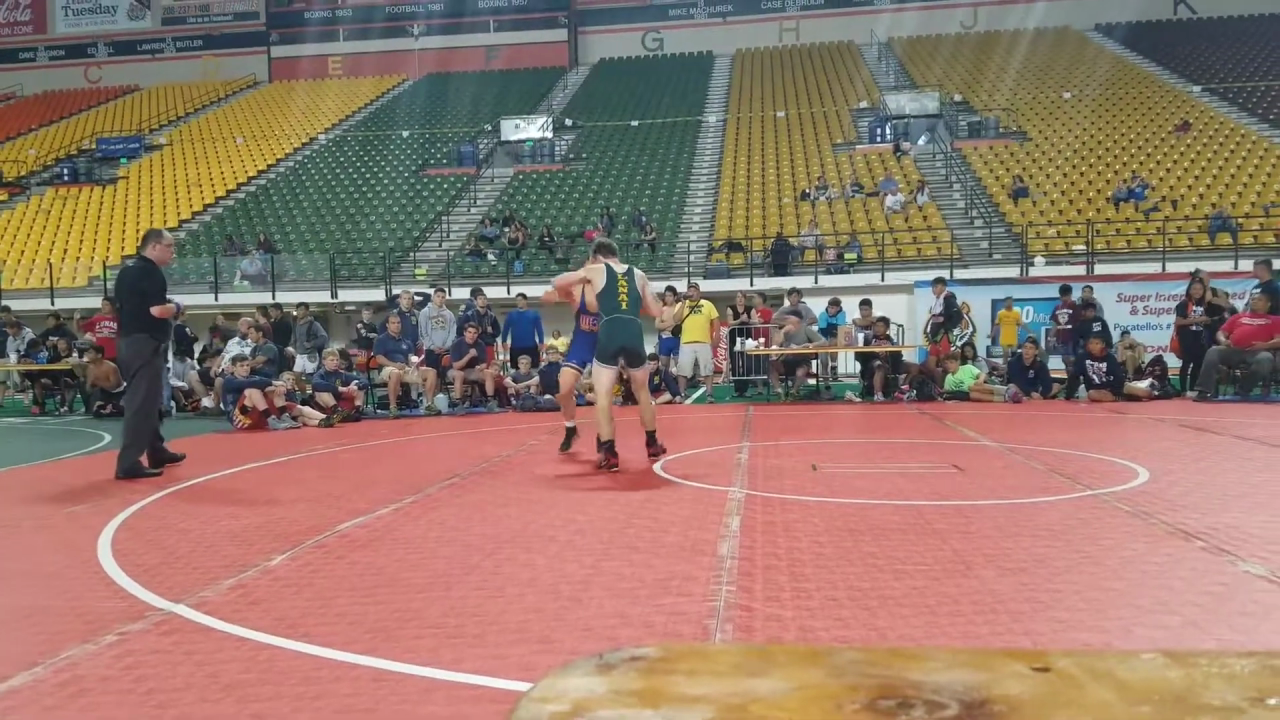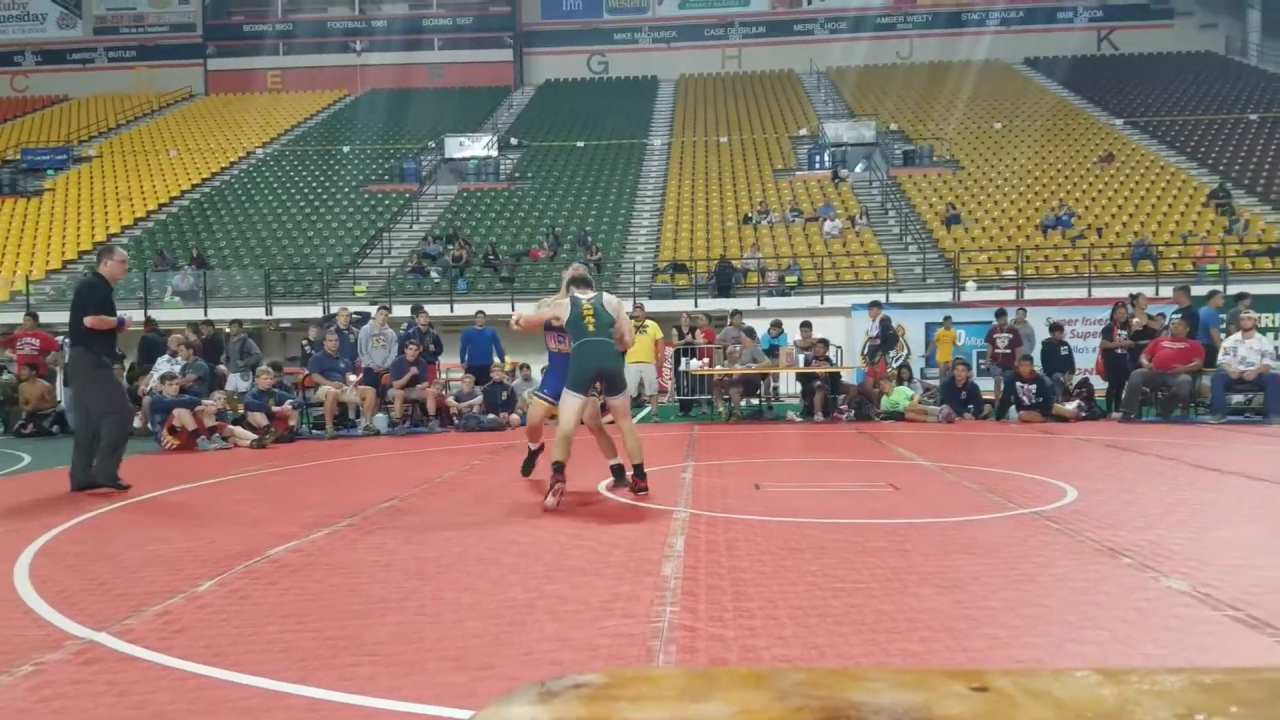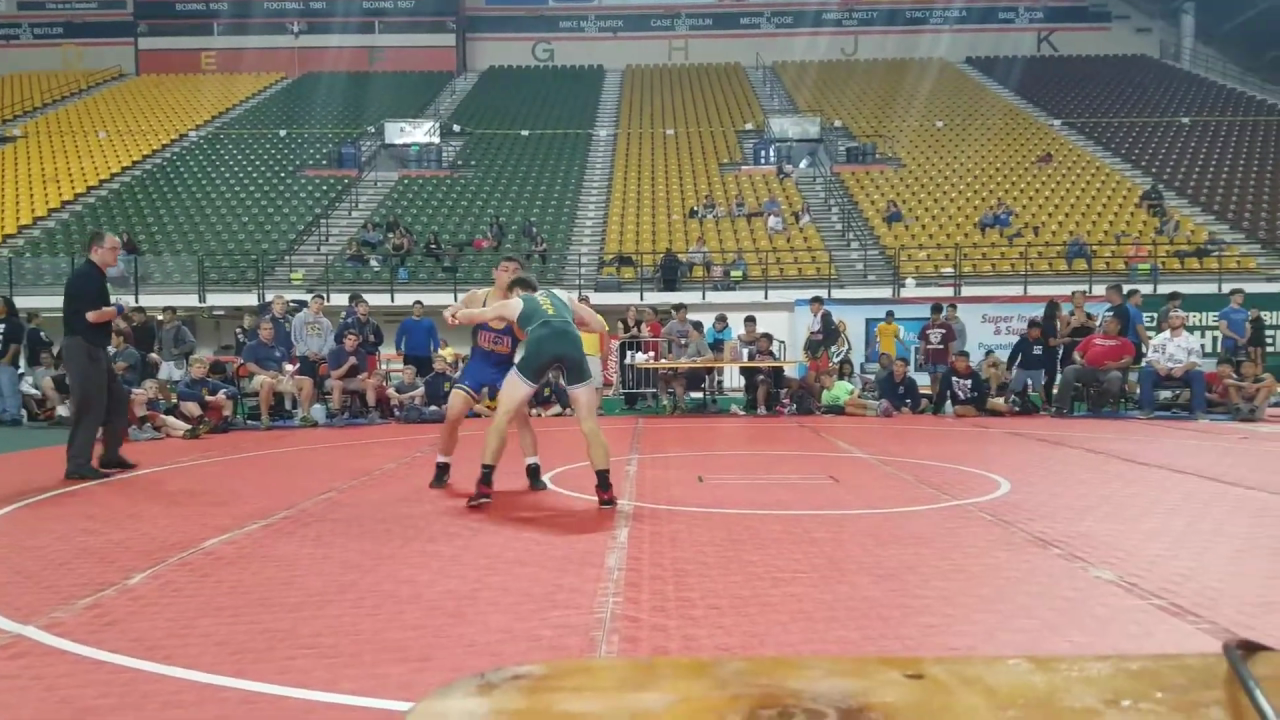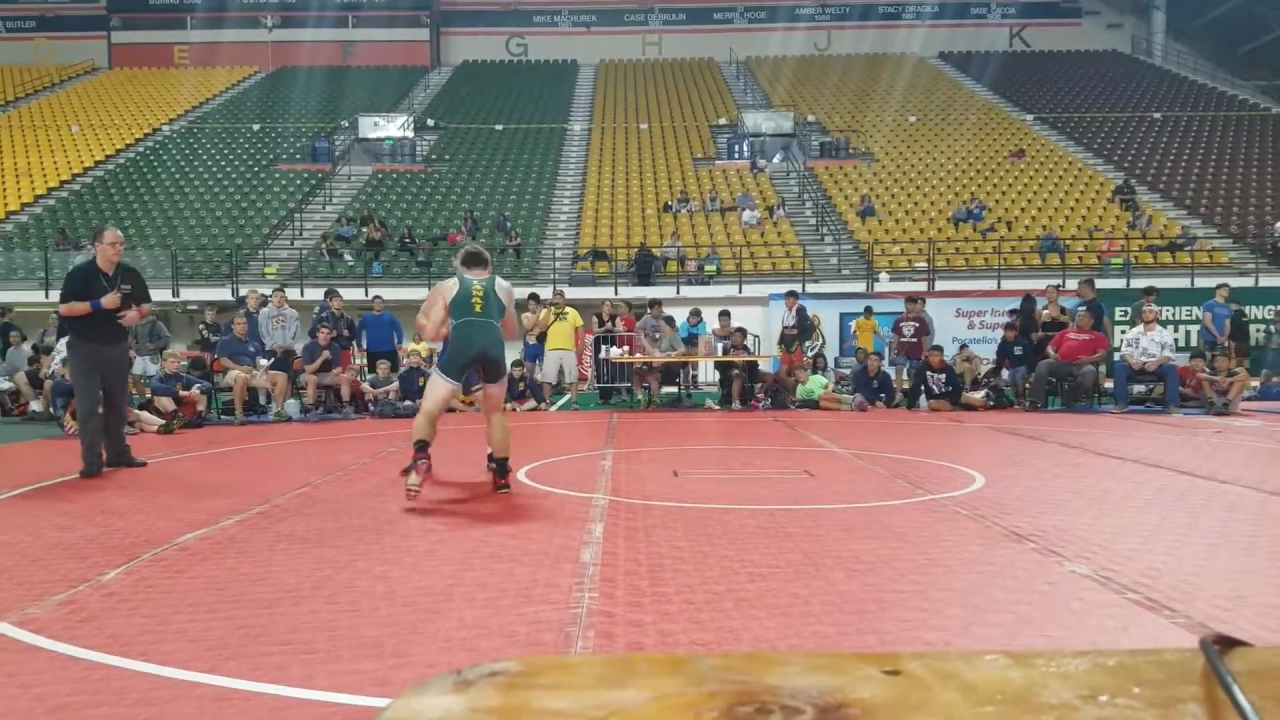
dt=0.7s
person 1, frame 1
left shoulder: (126, 272)
right shoulder: (151, 273)
right elbow: (158, 309)
left wrist: (168, 307)
right wrist: (176, 307)
left hip: (128, 341)
right hip: (145, 344)
left knee: (149, 400)
right knee: (143, 403)
left ankle: (156, 451)
right ankle: (128, 463)
person 1, frame 2
left shoulder: (96, 287)
right shoulder: (95, 286)
right elbow: (91, 320)
left wrist: (116, 325)
right wrist: (120, 321)
left hip: (86, 360)
right hip: (90, 360)
left knee: (90, 420)
right knee: (121, 413)
left ankle: (82, 474)
right ankle: (106, 471)
person 1, frame 3
left shoulder: (93, 275)
right shoulder: (87, 276)
right elbow: (93, 314)
left wrist: (113, 311)
right wrist: (119, 309)
left hip: (92, 350)
right hip: (84, 350)
left knee: (117, 402)
right knee: (91, 407)
left ankle: (111, 454)
right ankle: (78, 465)
person 1, frame 4
left shoulder: (130, 274)
right shoulder: (80, 274)
left elbow: (146, 304)
right elbow: (64, 308)
left wrist: (138, 313)
right wrist: (99, 304)
left hip: (117, 347)
right hip: (85, 347)
left knee: (117, 403)
right knee: (89, 404)
left ankle: (118, 453)
right ankle: (92, 461)
person 2, frame 1
left shoulder: (595, 271)
right shoulder: (638, 274)
left elbow: (559, 284)
right elbow: (656, 312)
left wrist: (566, 291)
left hip: (610, 335)
right hip: (634, 334)
left knee: (603, 397)
right knee: (643, 391)
left ankle: (609, 454)
right ankle: (653, 444)
person 2, frame 2
left shoulder: (563, 304)
right shoulder: (611, 300)
left elbow: (526, 321)
right elbow: (629, 340)
left wrist: (517, 320)
left hip: (582, 362)
right hip: (610, 360)
left knee: (565, 428)
right knee: (625, 422)
left ankle: (558, 478)
right ankle: (640, 479)
person 2, frame 3
left shoulder: (511, 304)
right shoulder: (561, 295)
left elbow: (465, 317)
right elbow: (599, 325)
left wrist: (455, 314)
left hip: (540, 346)
right hip: (571, 345)
left knee: (502, 415)
right knee: (589, 423)
left ankle: (484, 486)
right ankle: (605, 491)
person 2, frame 4
left shoulder: (448, 287)
right shoulder: (504, 287)
left elbow: (430, 334)
right elbow: (511, 333)
left wrist: (446, 330)
left hip: (460, 346)
right hip: (493, 346)
left knee: (427, 412)
right knee: (495, 414)
left ankle: (420, 460)
right ankle: (502, 475)
person 3, frame 1
right shoulder: (575, 289)
right elbow: (546, 298)
right wrist: (559, 292)
right hip: (578, 346)
right knee: (565, 391)
right ankle: (570, 431)
person 3, frame 2
right shoulder: (545, 305)
right hip: (554, 371)
left knee: (593, 424)
right knee: (533, 422)
left ankle: (618, 469)
right ankle: (534, 449)
person 3, frame 3
right shoulder: (476, 297)
right elbow: (452, 314)
right wrist: (450, 313)
left hip: (505, 369)
right hip: (476, 367)
left knee: (521, 416)
right knee: (452, 417)
left ankle: (533, 471)
right ankle: (442, 468)
person 3, frame 4
right shoulder: (444, 289)
right elbow: (422, 320)
left hip: (479, 355)
right hip: (451, 354)
left knee: (492, 406)
right knee: (429, 406)
left ankle: (494, 458)
right ankle: (422, 456)
